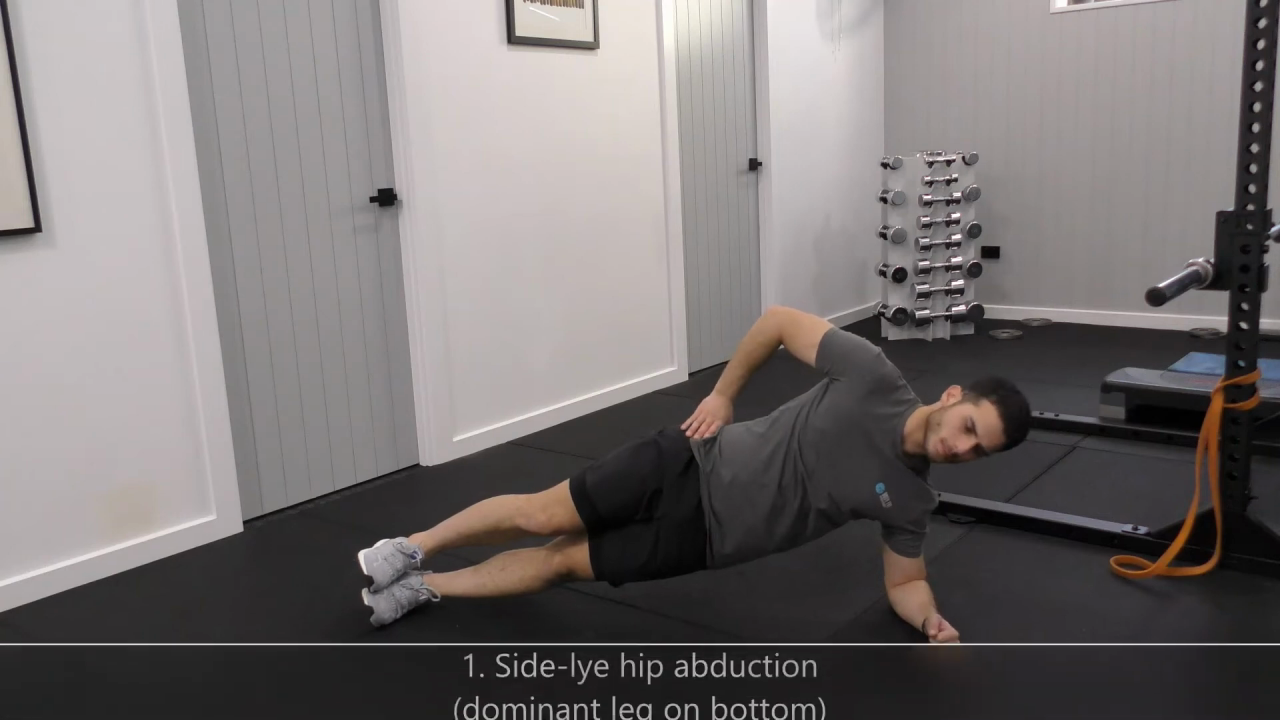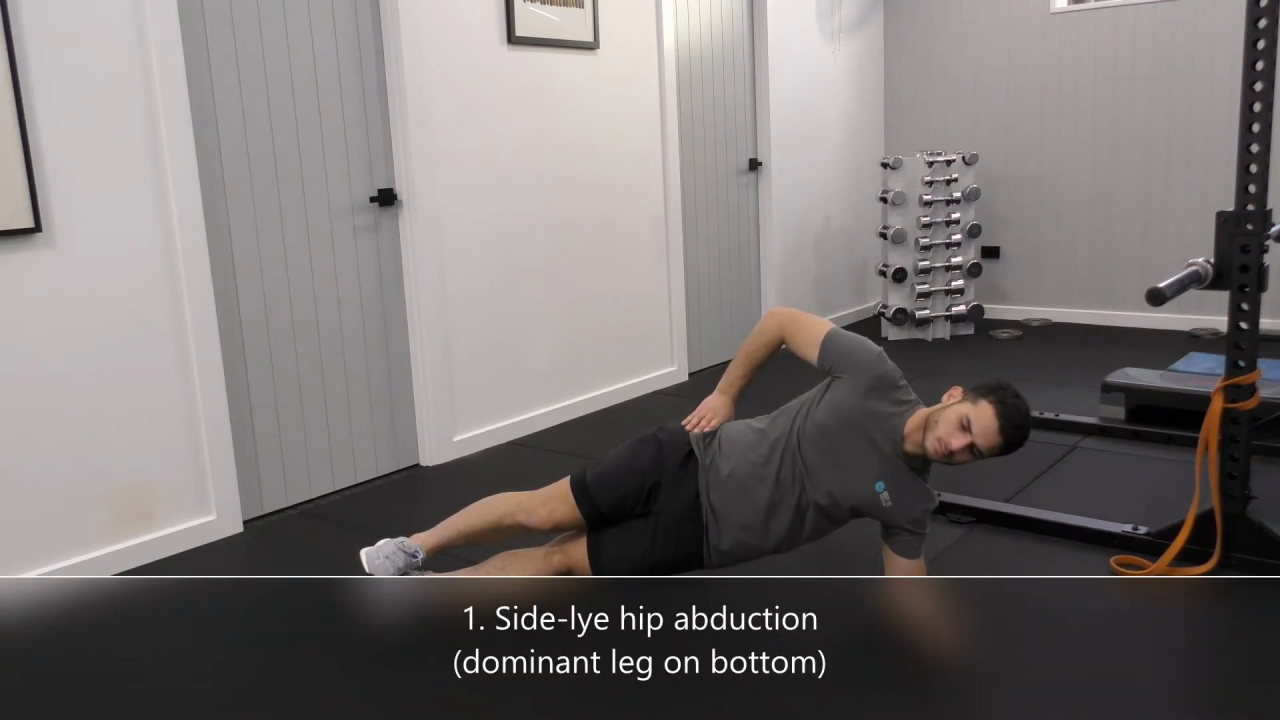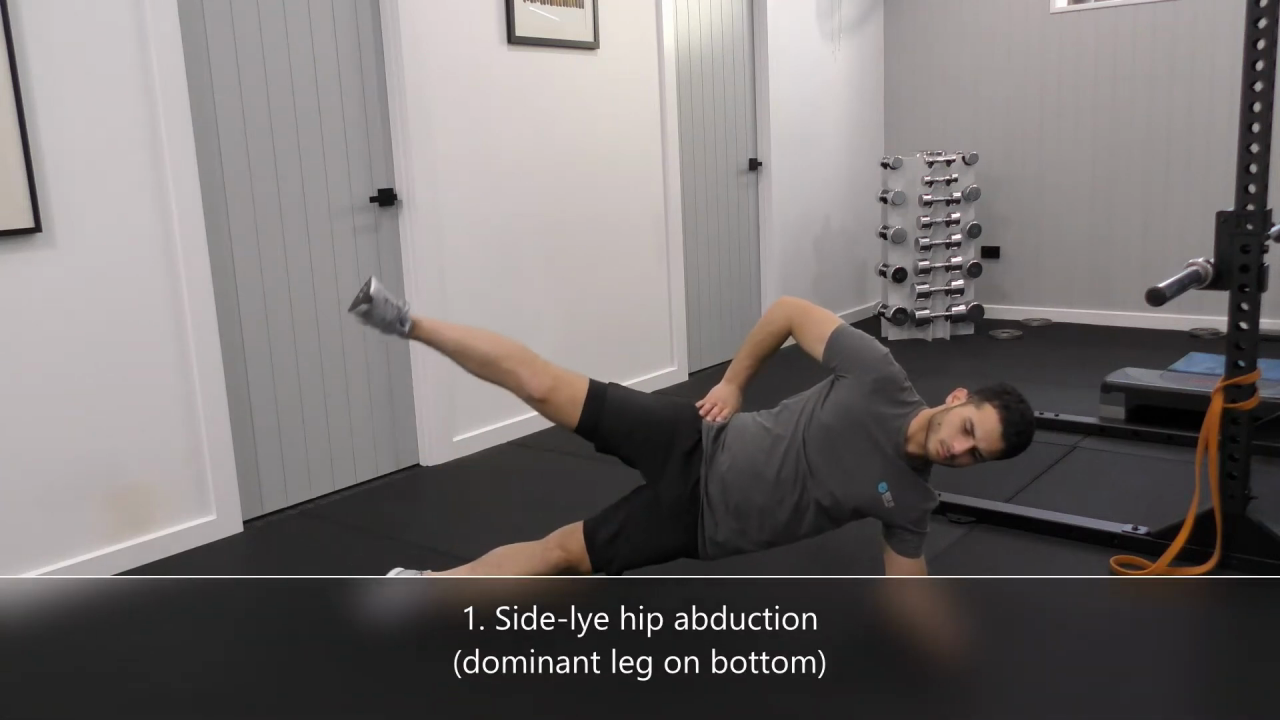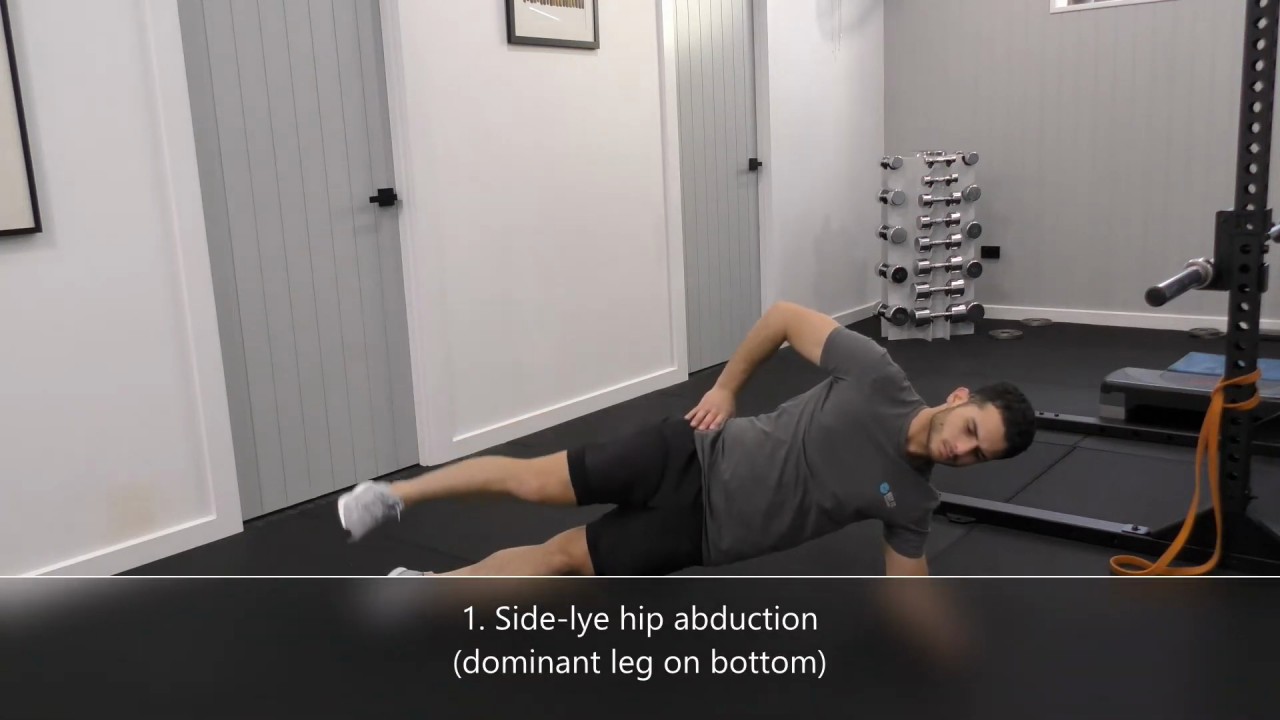
dt=1s
person 1, frame 1
left shoulder: (911, 501)
right shoulder: (874, 374)
left elbow: (904, 581)
right elbow: (779, 320)
left wrist: (935, 624)
right wrist: (721, 396)
left hip: (704, 539)
right hip: (695, 467)
left knee: (561, 563)
right knee: (544, 515)
left ankle: (422, 591)
right ankle: (410, 550)
person 1, frame 2
left shoulder: (910, 500)
right shoulder: (874, 372)
left elbow: (905, 584)
right elbow: (781, 320)
right wrist: (724, 393)
left hip: (703, 532)
right hip: (694, 461)
left knee: (564, 557)
right knee: (542, 512)
right ankle: (414, 550)
person 1, frame 3
left shoulder: (911, 499)
right shoulder: (879, 375)
left elbow: (906, 588)
right elbow: (790, 310)
right wrist: (731, 384)
left hip: (699, 521)
right hip: (696, 446)
left knee: (560, 553)
right knee: (541, 382)
right ankle: (411, 320)
person 1, frame 4
left shoulder: (912, 500)
right shoulder: (877, 375)
left elbow: (907, 586)
right elbow: (786, 315)
right wrist: (725, 387)
left hip: (705, 530)
right hip: (697, 458)
left knee: (565, 555)
right knee: (535, 479)
right ankle: (395, 496)
